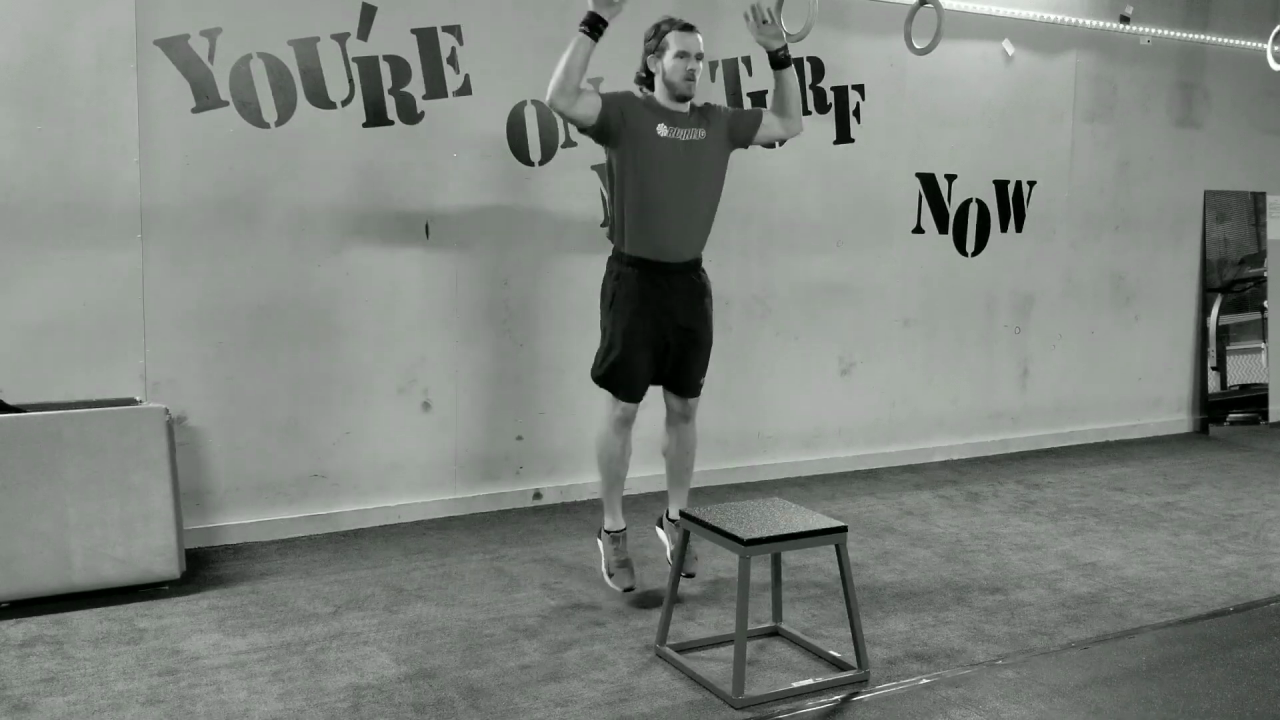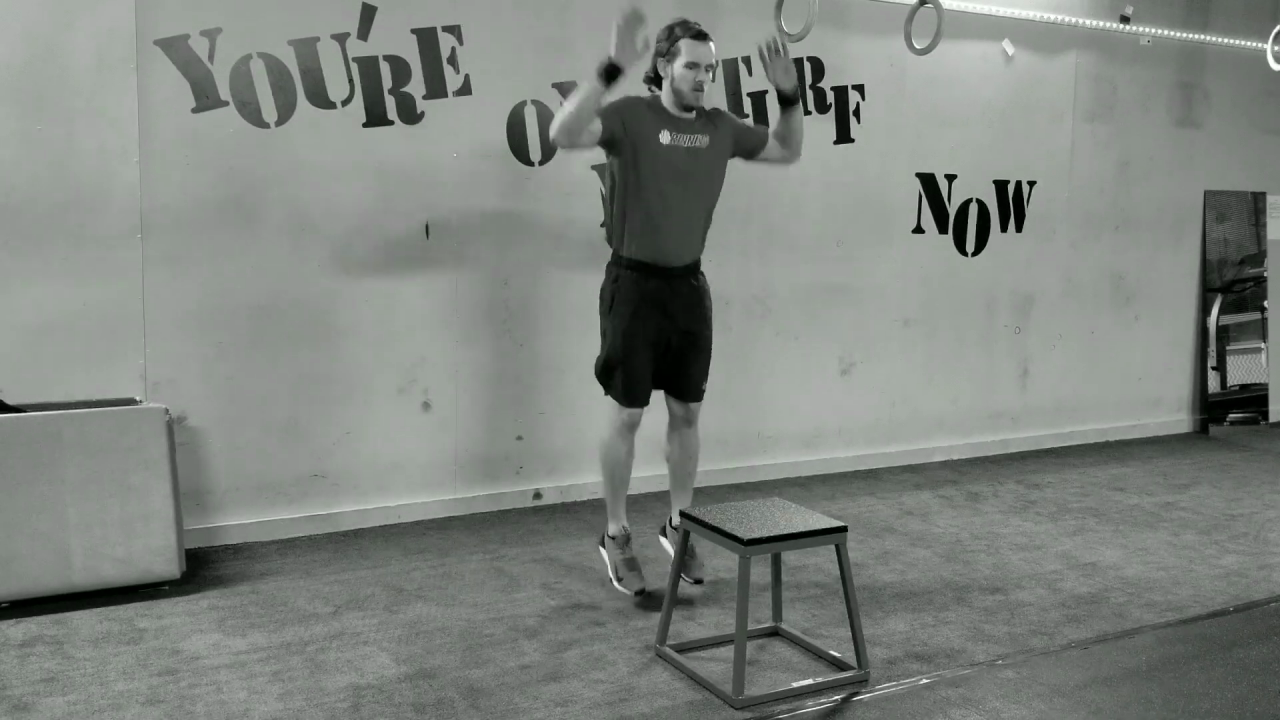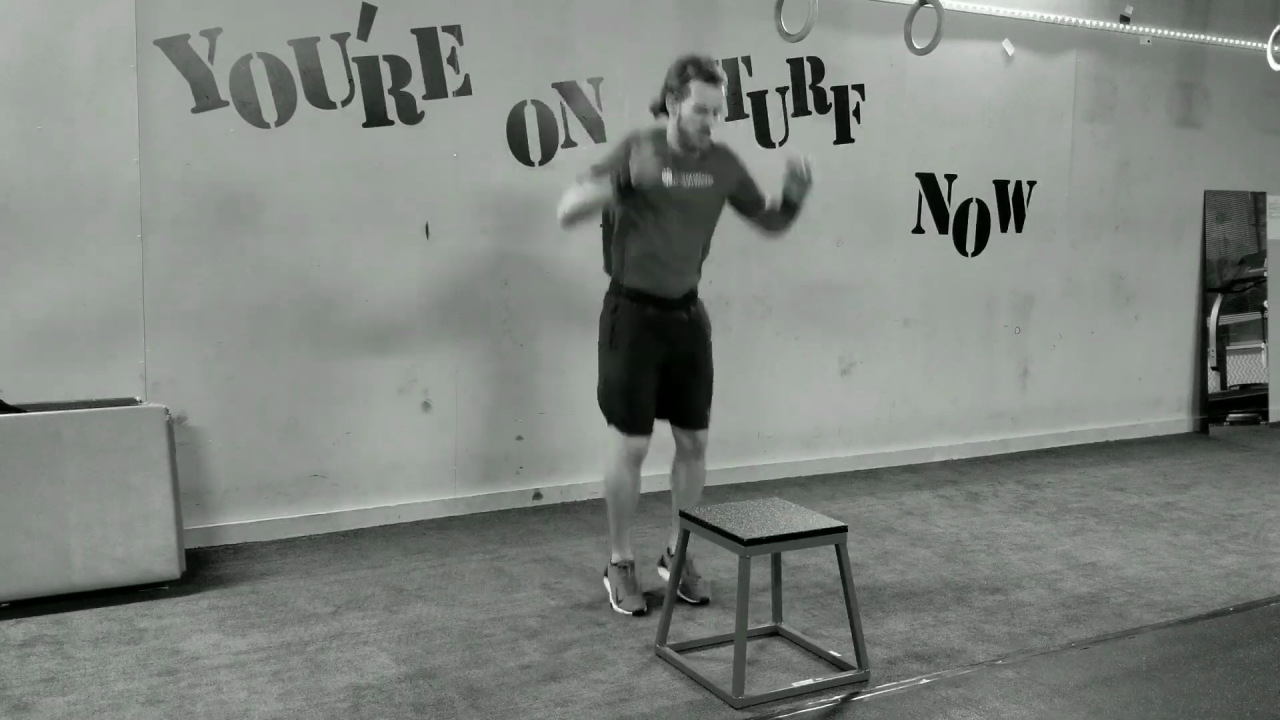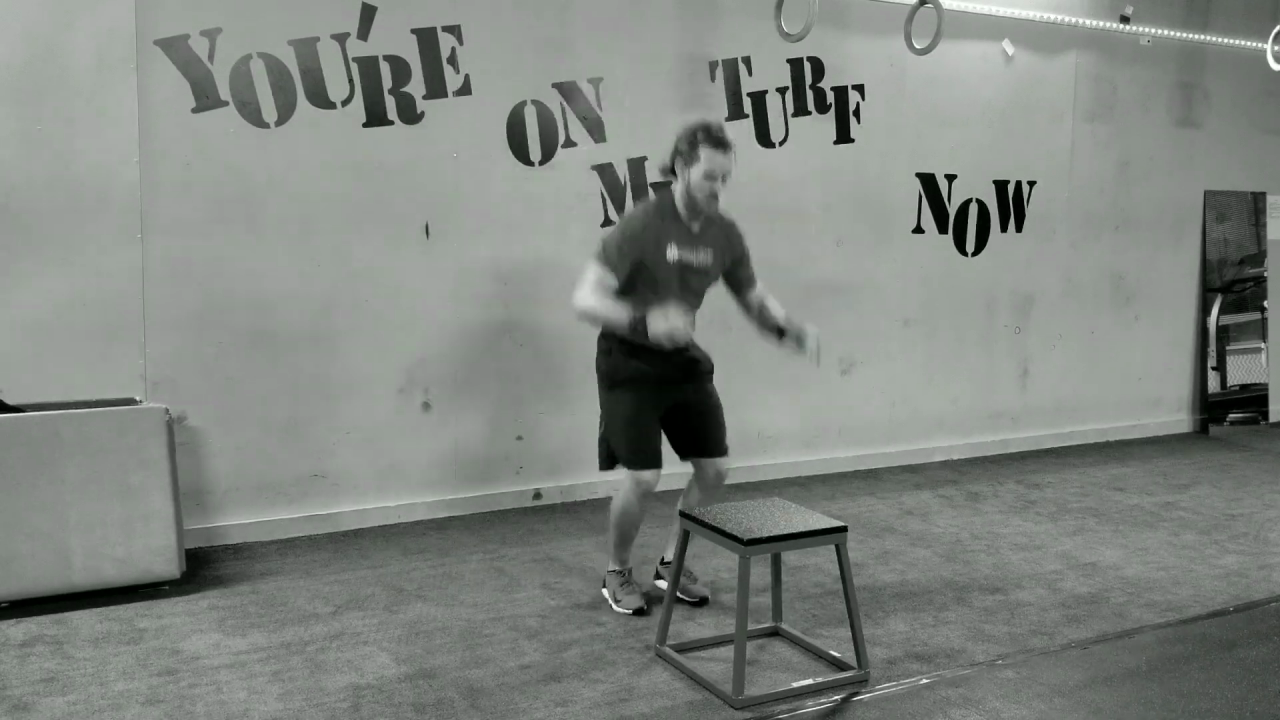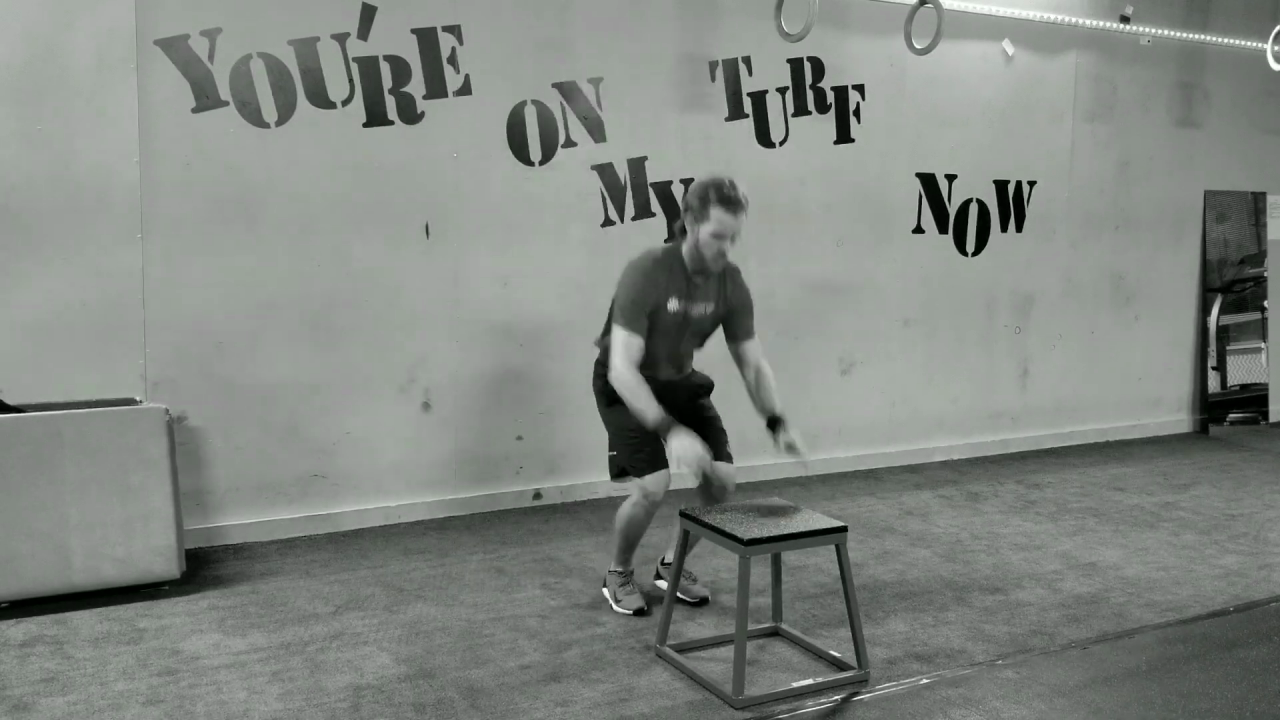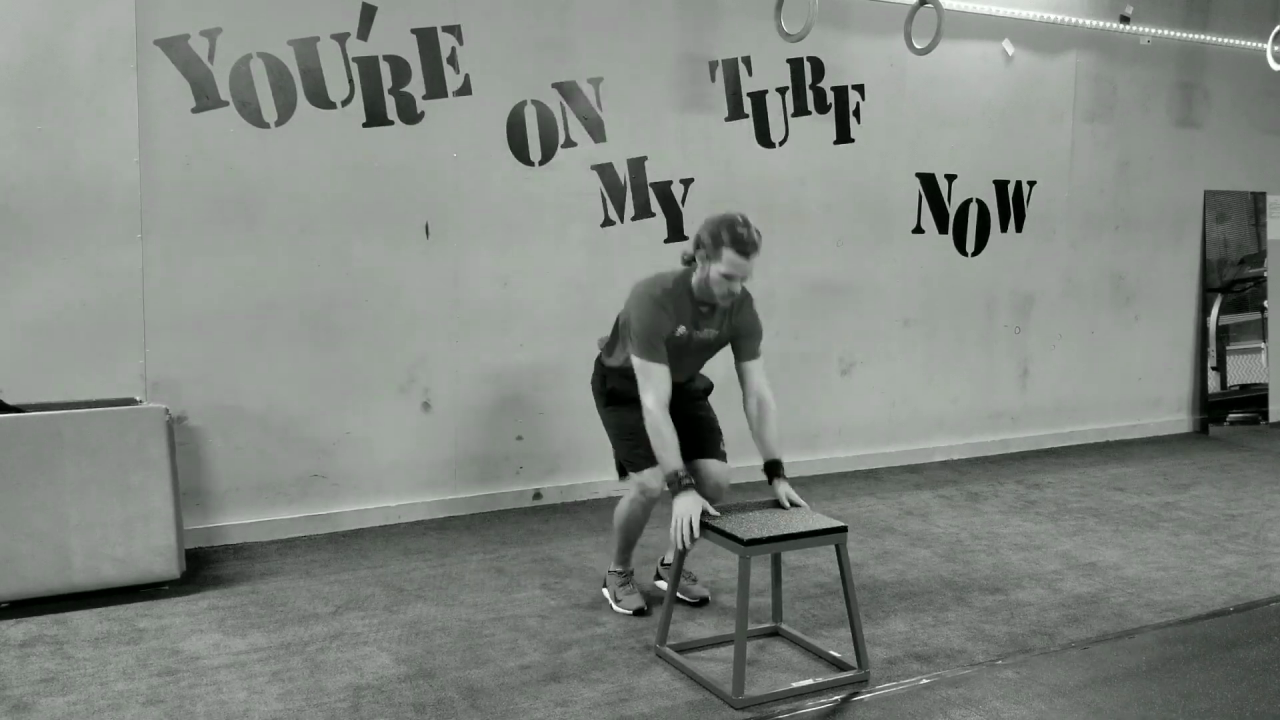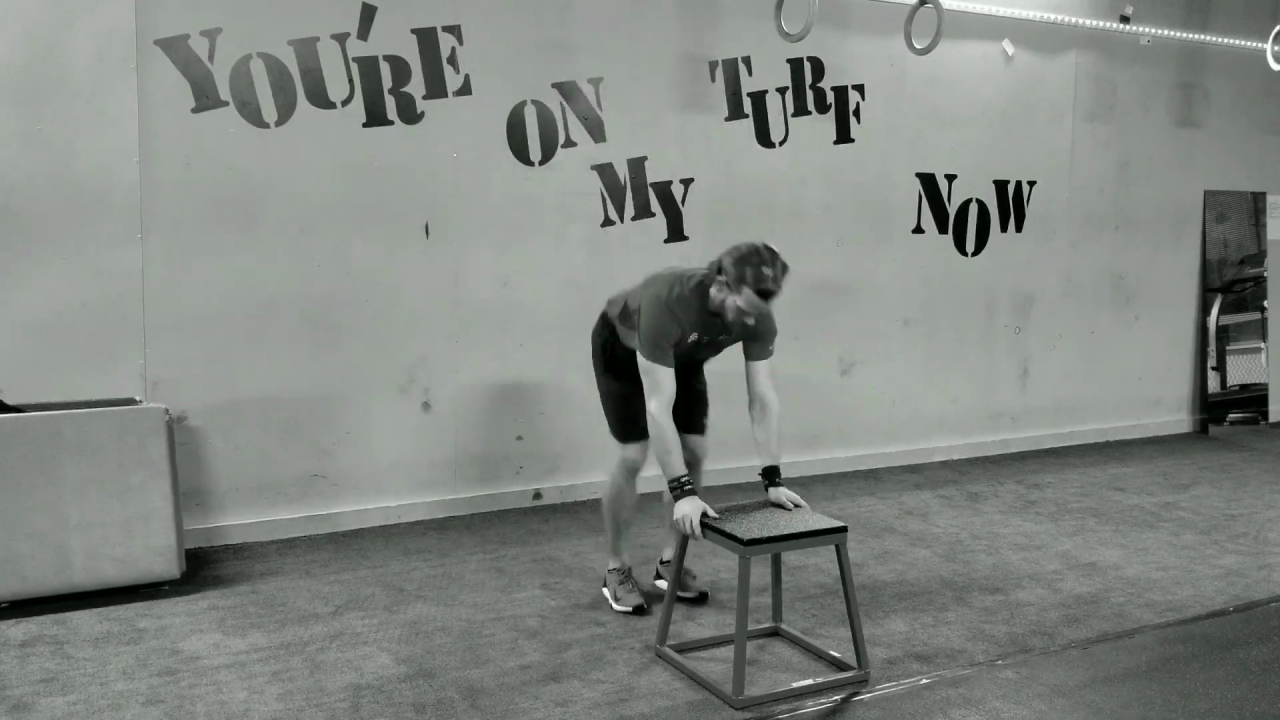
dt=0.1s
person 1, frame 1
left shoulder: (716, 120)
right shoulder: (626, 111)
left elbow: (787, 124)
right elbow: (560, 96)
left wrist: (779, 57)
left hip: (690, 281)
right hip: (635, 281)
left knee: (684, 408)
right knee: (623, 408)
left ankle: (676, 518)
right ankle: (612, 530)
person 1, frame 2
left shoulder: (719, 127)
right shoulder: (629, 116)
left elbow: (788, 151)
right elbow: (562, 133)
left wrist: (787, 90)
right wrist: (612, 68)
left hip: (689, 286)
right hip: (634, 285)
left knee: (685, 413)
right knee: (627, 413)
left ankle: (679, 525)
right ankle: (617, 536)
person 1, frame 3
left shoulder: (723, 164)
right shoulder: (633, 152)
left elbow: (770, 222)
right elbow: (569, 211)
left wrist: (794, 195)
right wrist: (626, 176)
left hip: (684, 313)
right hip: (632, 314)
left knee: (694, 439)
right knee: (632, 444)
left ankle: (676, 555)
right ankle: (620, 563)
person 1, frame 4
left shoulder: (725, 233)
right shoulder: (639, 227)
left elbow: (754, 301)
right elbow: (585, 300)
left wrist: (786, 329)
right wrist: (643, 320)
left hip: (683, 359)
right hip: (629, 360)
left knee: (714, 468)
right knee: (643, 479)
left ankle: (672, 563)
right ankle: (617, 572)
person 1, frame 5
left shoulder: (730, 282)
right shoulder: (646, 273)
left elbow: (752, 363)
right elbow: (621, 369)
left wrist: (777, 423)
right wrist: (670, 431)
left hip: (681, 382)
right hip: (625, 387)
left knee: (721, 480)
right knee: (653, 487)
left ankle: (673, 565)
right ankle: (618, 574)
person 1, frame 6
left shoulder: (740, 308)
right shoulder: (655, 299)
left elbow: (756, 392)
right elbow: (653, 403)
left wrist: (776, 473)
right wrist: (682, 489)
left hip: (683, 384)
right hip: (624, 386)
left knee: (715, 479)
right knee: (649, 483)
left ankle: (672, 565)
right ankle: (618, 574)
person 1, frame 7
left shoulder: (759, 313)
right shoulder: (666, 301)
left elbow: (762, 399)
right elbow: (657, 406)
left wrist: (774, 480)
right wrist: (682, 493)
left hip: (684, 353)
right hip: (623, 346)
left knee: (693, 450)
right knee: (631, 454)
left ankle: (671, 562)
right ankle: (617, 570)
